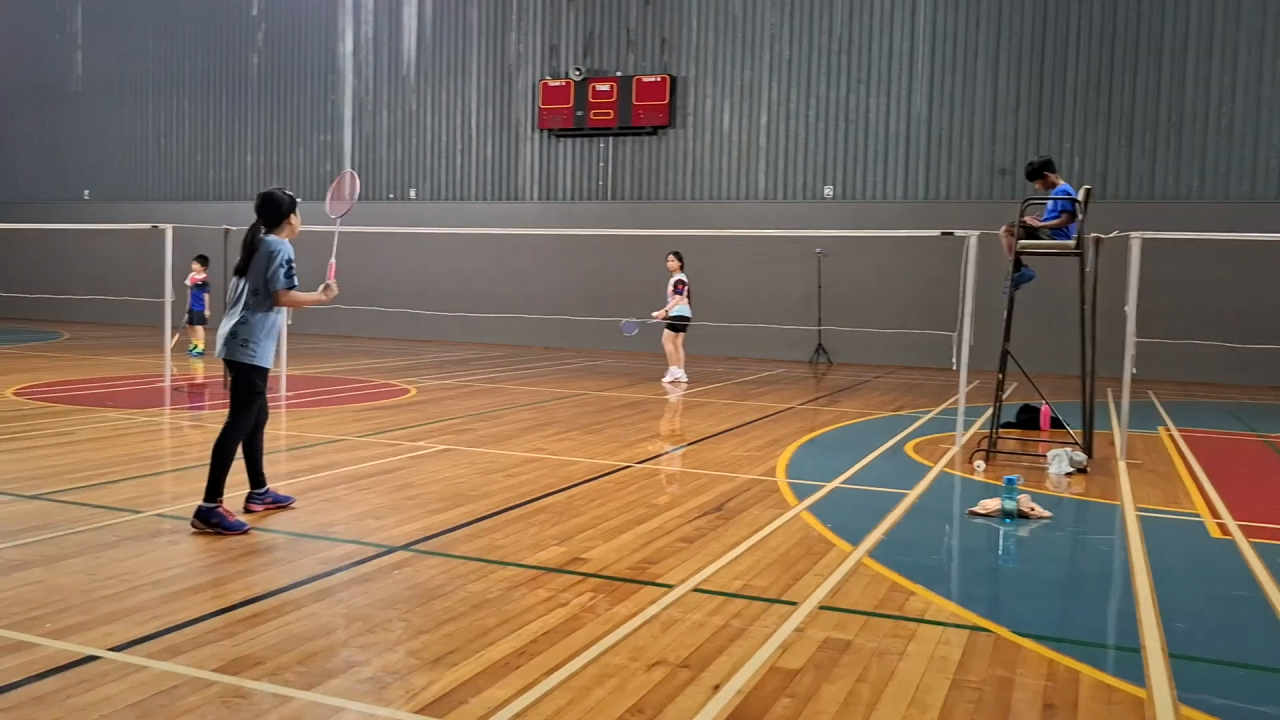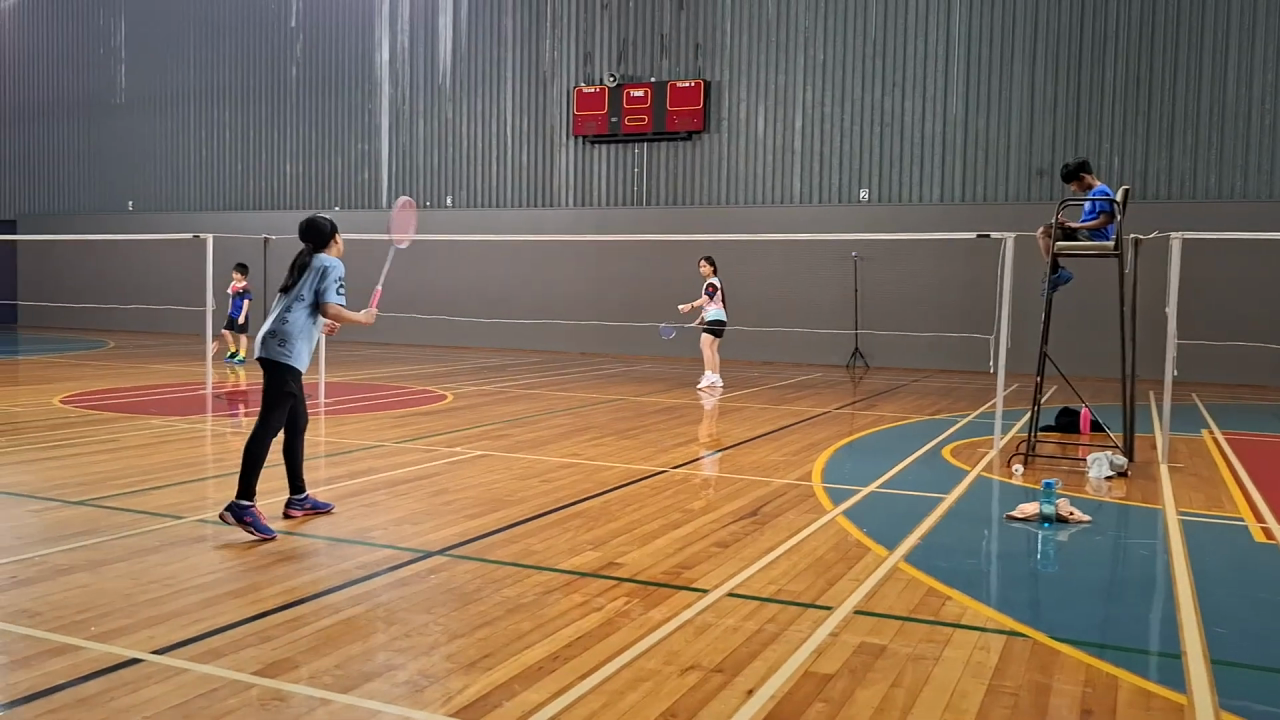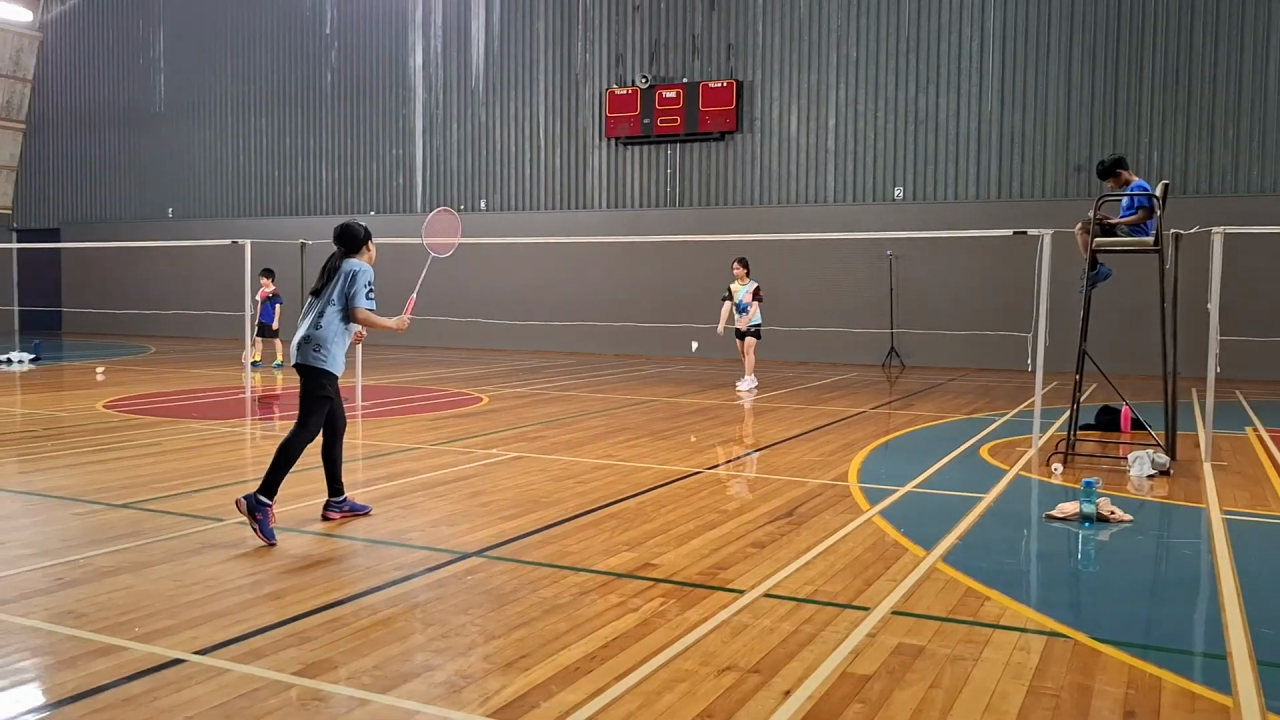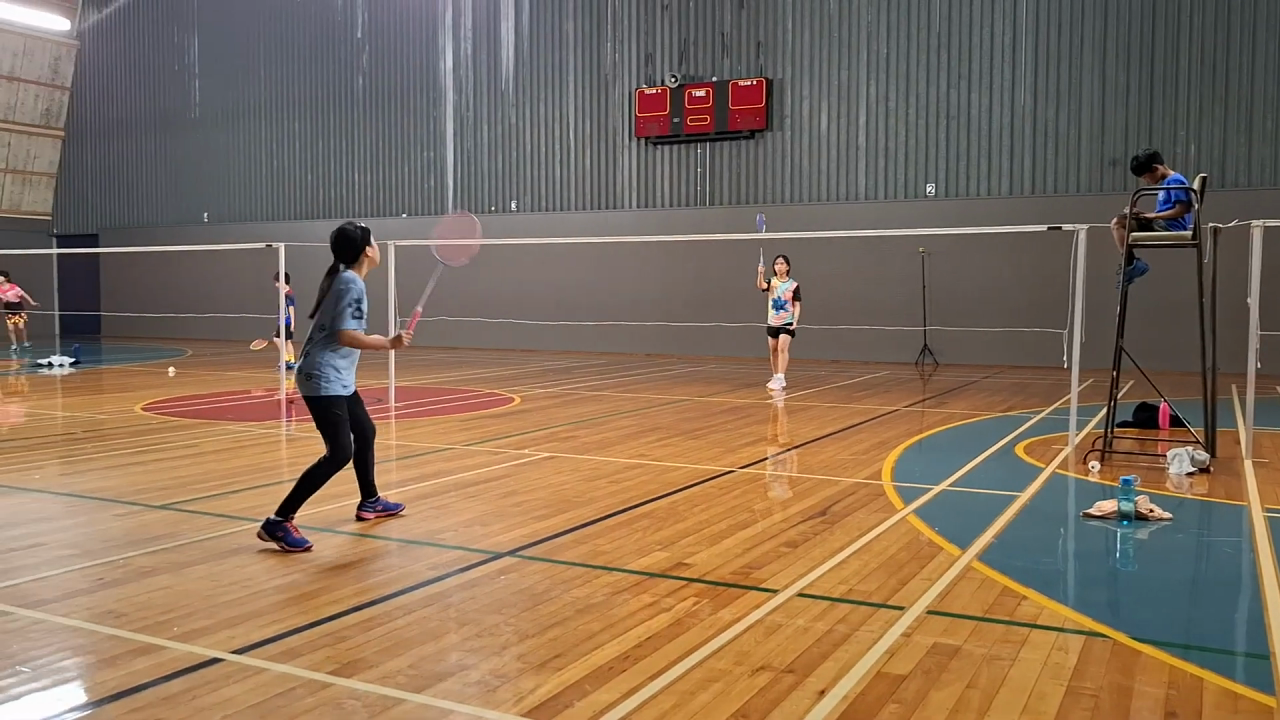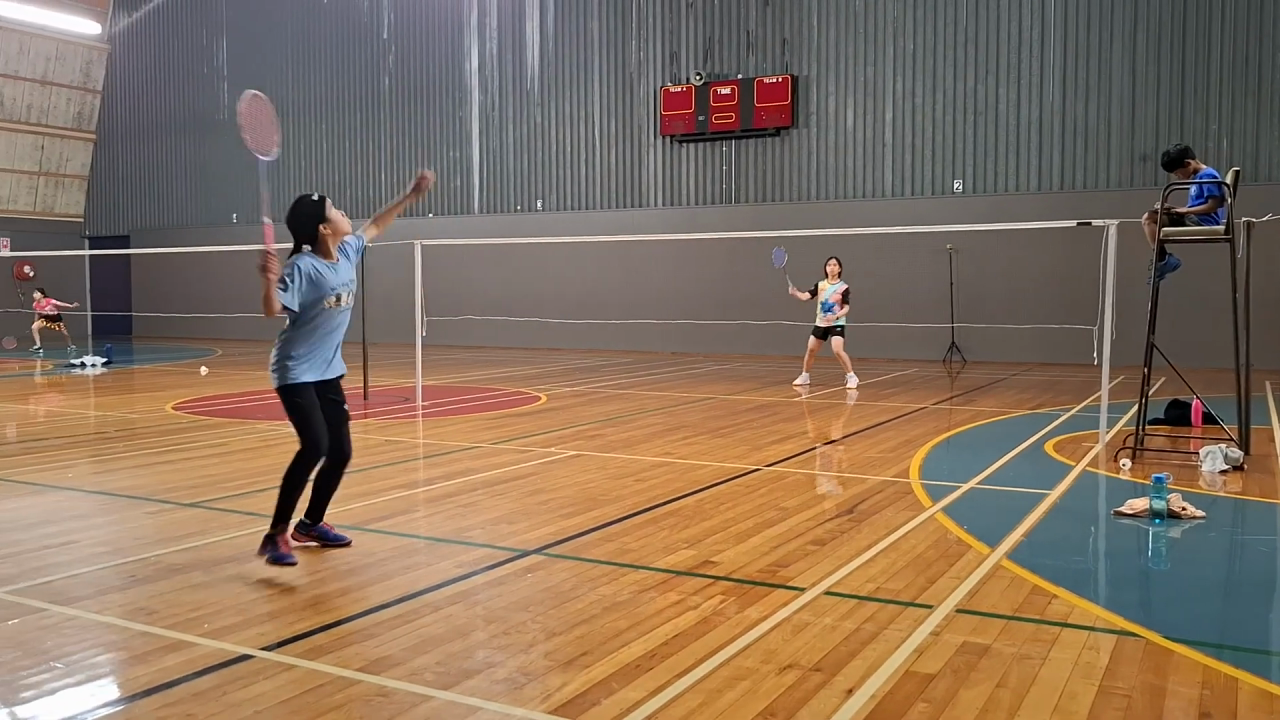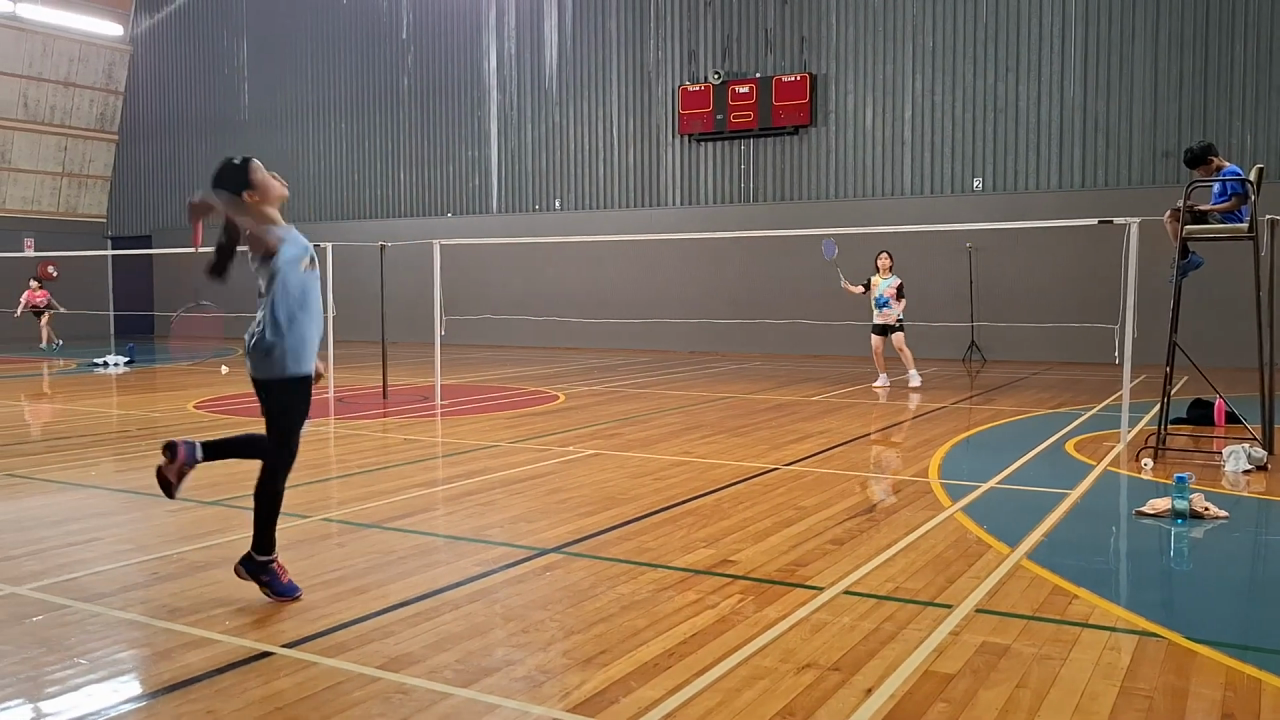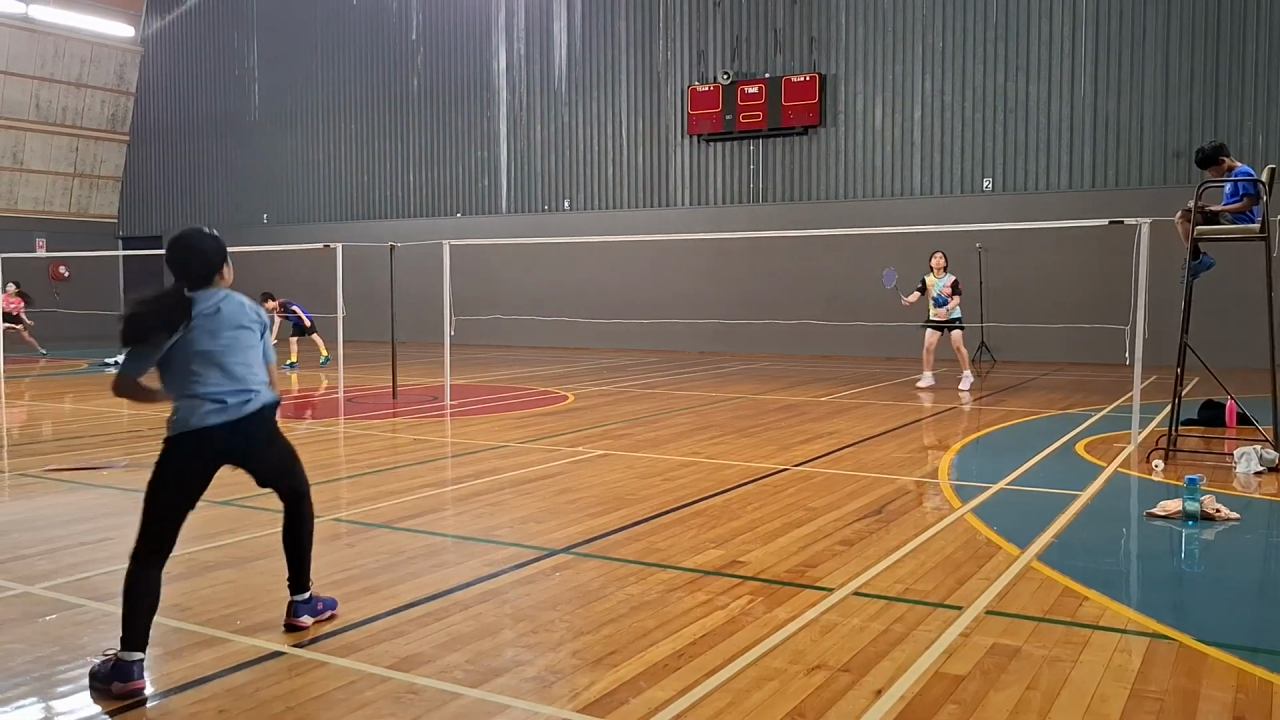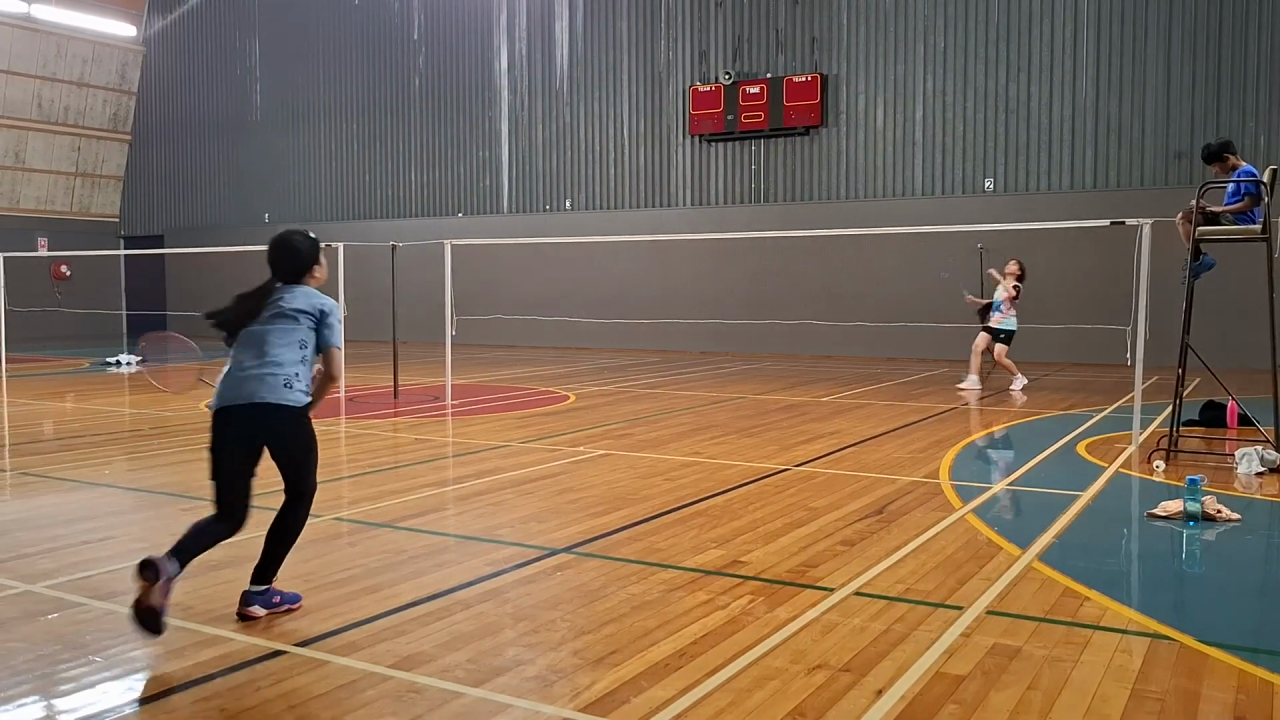
dt=0.4s
person 1, frame 1
left shoulder: (256, 245)
right shoulder: (279, 247)
right elbow: (282, 298)
right wrist: (321, 296)
left hip: (237, 341)
right hip: (251, 346)
left knee: (256, 418)
right knee: (240, 423)
left ankle: (259, 492)
right ankle: (210, 508)
person 1, frame 2
left shoulder: (305, 263)
right shoulder: (331, 264)
right elbow: (331, 310)
left wrist: (317, 326)
right wrist: (362, 317)
left hip: (277, 346)
right hip: (286, 350)
left knee: (297, 422)
right knee: (270, 424)
left ankle: (298, 498)
right ankle: (242, 505)
person 1, frame 3
left shoulder: (336, 269)
right shoulder: (361, 269)
right elbow: (360, 314)
left wrist: (347, 335)
right wrist: (393, 323)
left hip: (312, 352)
right hip: (321, 355)
left knee: (336, 425)
right knee: (307, 428)
left ankle: (336, 501)
right ankle: (260, 500)
person 1, frame 4
left shoulder: (342, 280)
right shoulder: (352, 285)
right elbow: (345, 337)
left wrist: (379, 341)
right wrist: (389, 343)
left hip: (337, 379)
right hip: (324, 379)
left knee: (364, 433)
right knee: (340, 453)
left ankle: (370, 501)
right ankle: (278, 522)
person 1, frame 5
left shoulder: (347, 253)
right shoulder: (302, 266)
left elbow: (373, 226)
right elbow: (272, 309)
left wrist: (412, 195)
right wrist: (268, 279)
left hip: (328, 369)
right hip: (297, 372)
left knee: (340, 453)
right knee: (316, 447)
left ankle: (311, 524)
right ankle: (277, 534)
person 1, frame 6
left shoulder: (286, 235)
right shoulder: (268, 237)
right elbow: (263, 233)
right wrist: (222, 205)
left hip: (290, 362)
right hip: (283, 363)
left knee: (278, 450)
right knee: (279, 459)
left ankle: (189, 452)
right ankle: (261, 559)
person 1, frame 7
left shoulder: (161, 322)
right shoulder: (245, 309)
left elbow: (126, 384)
right elbow: (270, 372)
left hip: (190, 437)
right hip: (251, 424)
left knee: (150, 548)
right knee: (297, 498)
left ankle: (127, 664)
right ankle: (301, 601)
person 1, frame 8
left shoulder: (256, 305)
right shoulder: (324, 306)
right elbow: (332, 374)
right wrist: (306, 405)
left hip: (231, 404)
right hip: (282, 404)
left knee: (229, 515)
right knee: (301, 493)
left ankle: (166, 567)
right ankle: (259, 591)
